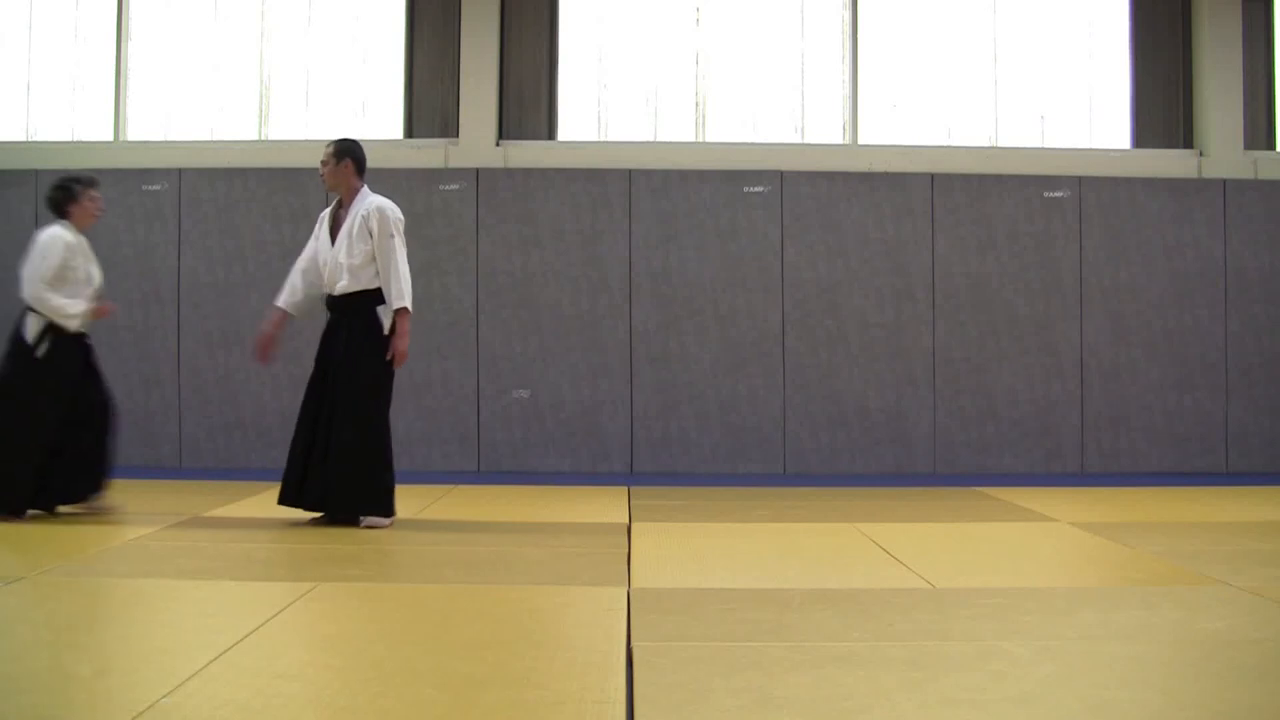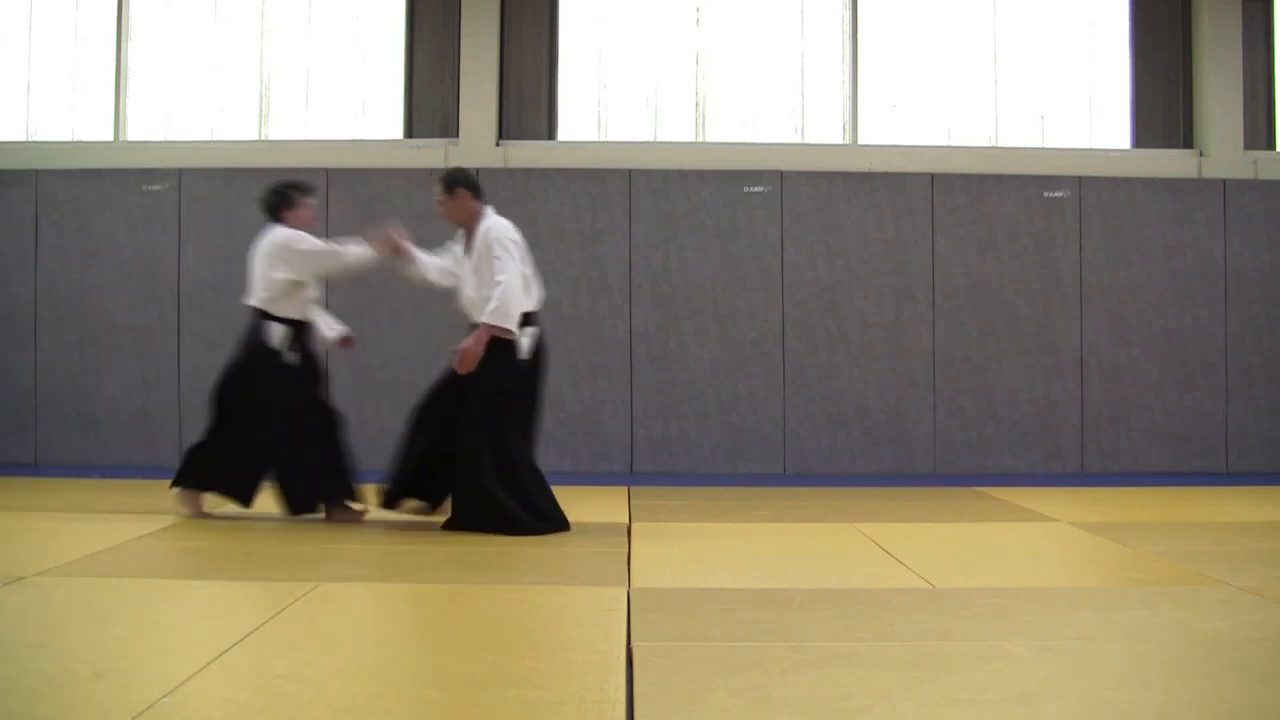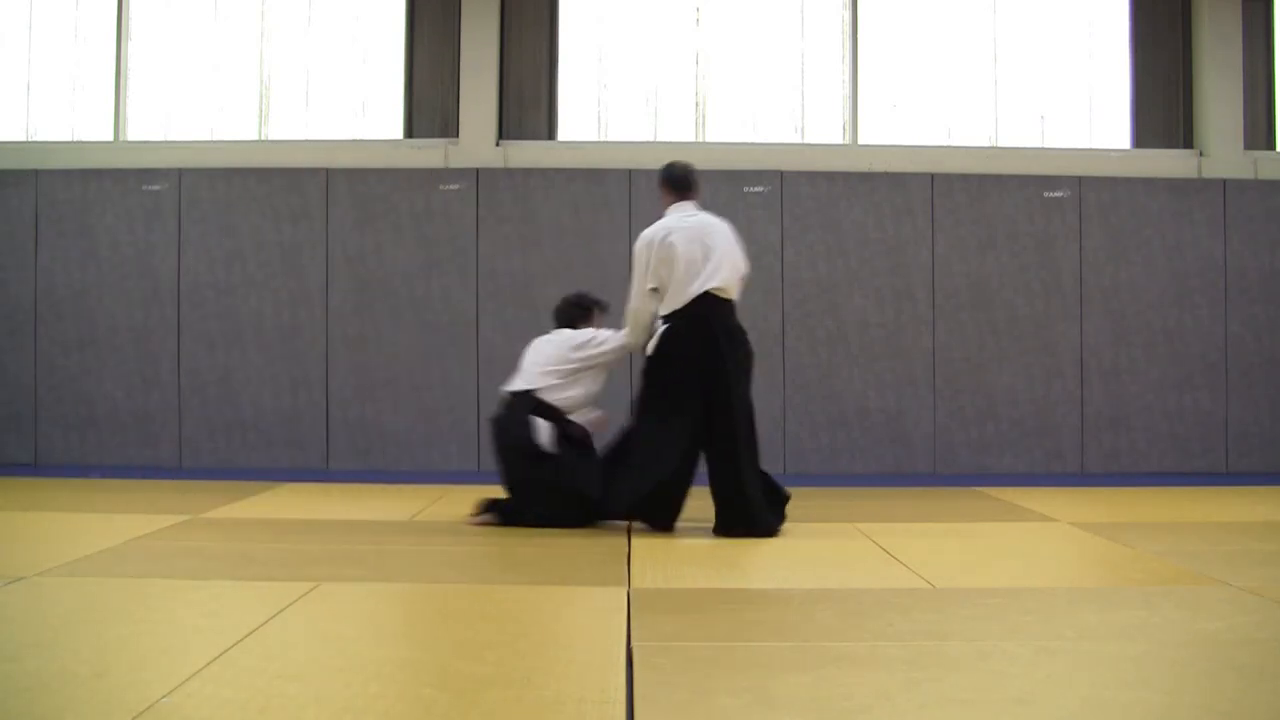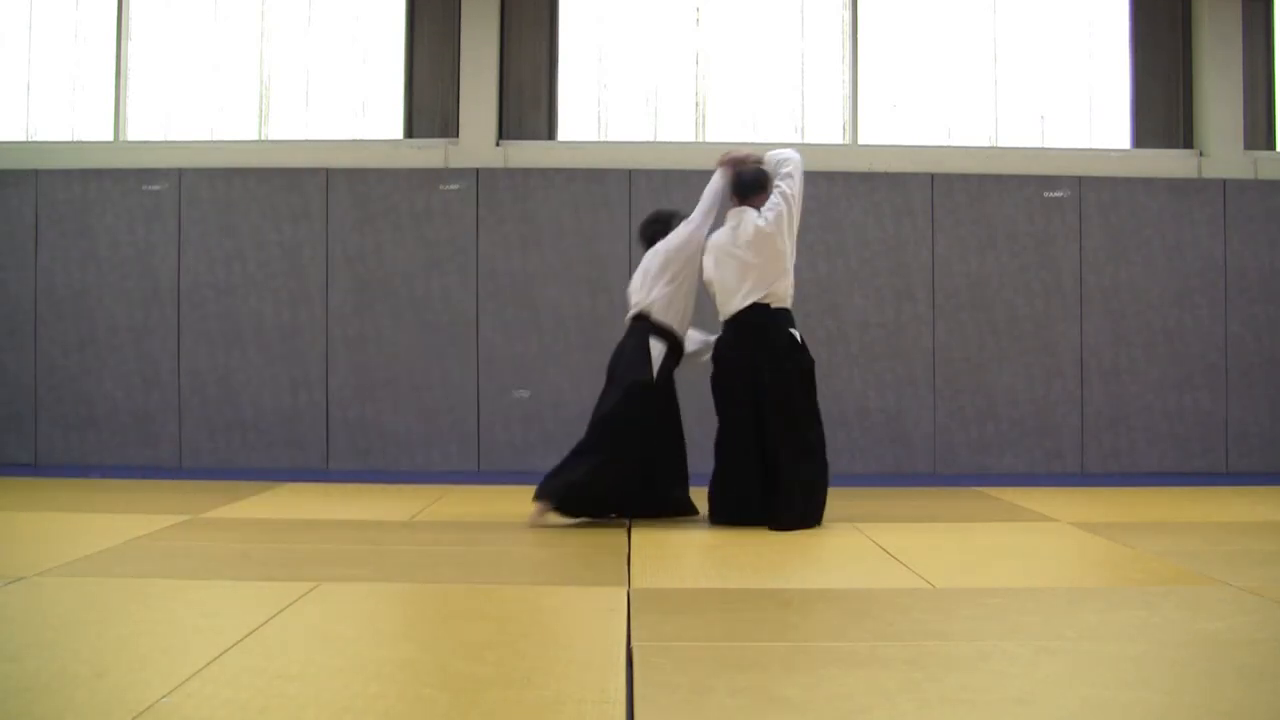
dt=0.7s
person 1, frame 1
left shoulder: (380, 210)
right shoulder: (329, 218)
left elbow: (396, 271)
right elbow: (305, 271)
left wrist: (402, 330)
right wrist: (274, 323)
left hip: (370, 318)
right hip: (341, 321)
left knee: (364, 413)
right knee: (327, 412)
left ankle: (375, 505)
right ankle: (340, 505)
person 1, frame 2
left shoulder: (496, 232)
right shoulder: (471, 237)
left elbow: (508, 289)
right elbow: (443, 271)
left wrist: (481, 336)
right wrist: (405, 251)
left hip: (514, 344)
right hip: (499, 342)
left knee: (498, 430)
right knee: (439, 414)
left ankle: (521, 514)
person 1, frame 3
left shoulder: (652, 236)
right shoulder: (722, 228)
left elbow: (642, 301)
left wrist: (639, 341)
left hip: (682, 335)
right hip: (725, 329)
left knee: (663, 423)
right knee: (730, 425)
left ankle: (634, 502)
right ankle: (752, 516)
person 1, frame 4
left shoulder: (714, 243)
right shoulder: (772, 220)
right elbow: (790, 162)
right wrist: (753, 161)
left hip: (733, 340)
right hip: (774, 334)
left knee: (738, 430)
right knee: (791, 428)
left ankle: (737, 509)
right ankle: (792, 510)
person 2, frame 1
left shoulder: (79, 244)
right shoulder: (54, 240)
right elbow: (36, 292)
right wrist: (83, 312)
left hip: (68, 341)
right hip: (42, 341)
left knee: (93, 412)
left ankle: (80, 490)
person 2, frame 2
left shoulder: (273, 242)
right shoulder: (288, 243)
left elbow: (301, 301)
right elbow: (335, 258)
left wrist: (334, 329)
right wrist: (372, 247)
left hip: (266, 341)
right hip: (277, 344)
left knee: (242, 421)
right knee: (309, 421)
left ankle: (192, 486)
right ankle: (331, 500)
person 2, frame 3
left shoulder: (542, 344)
right shoulder: (585, 341)
right elbow: (629, 339)
left wrist: (590, 419)
left hip: (514, 423)
right hip: (533, 429)
right knee: (578, 503)
right ankle: (500, 512)
person 2, frame 4
left shoulder: (654, 266)
right shoulder: (669, 250)
left elbow: (680, 332)
right elbow: (702, 215)
left wrist: (720, 342)
right wrist: (723, 172)
left hip: (646, 358)
right hip: (646, 361)
left knee: (660, 439)
right knee: (615, 437)
right ankle: (554, 496)
